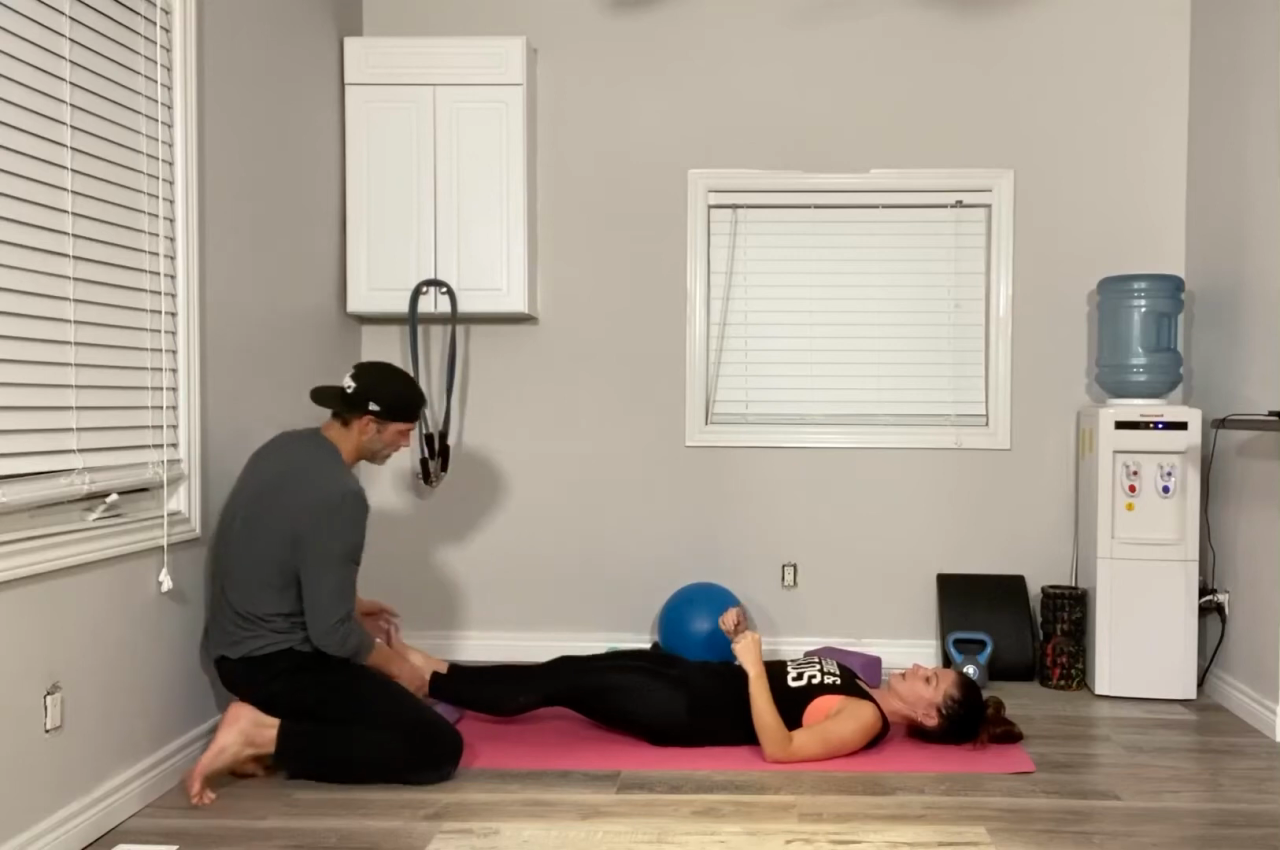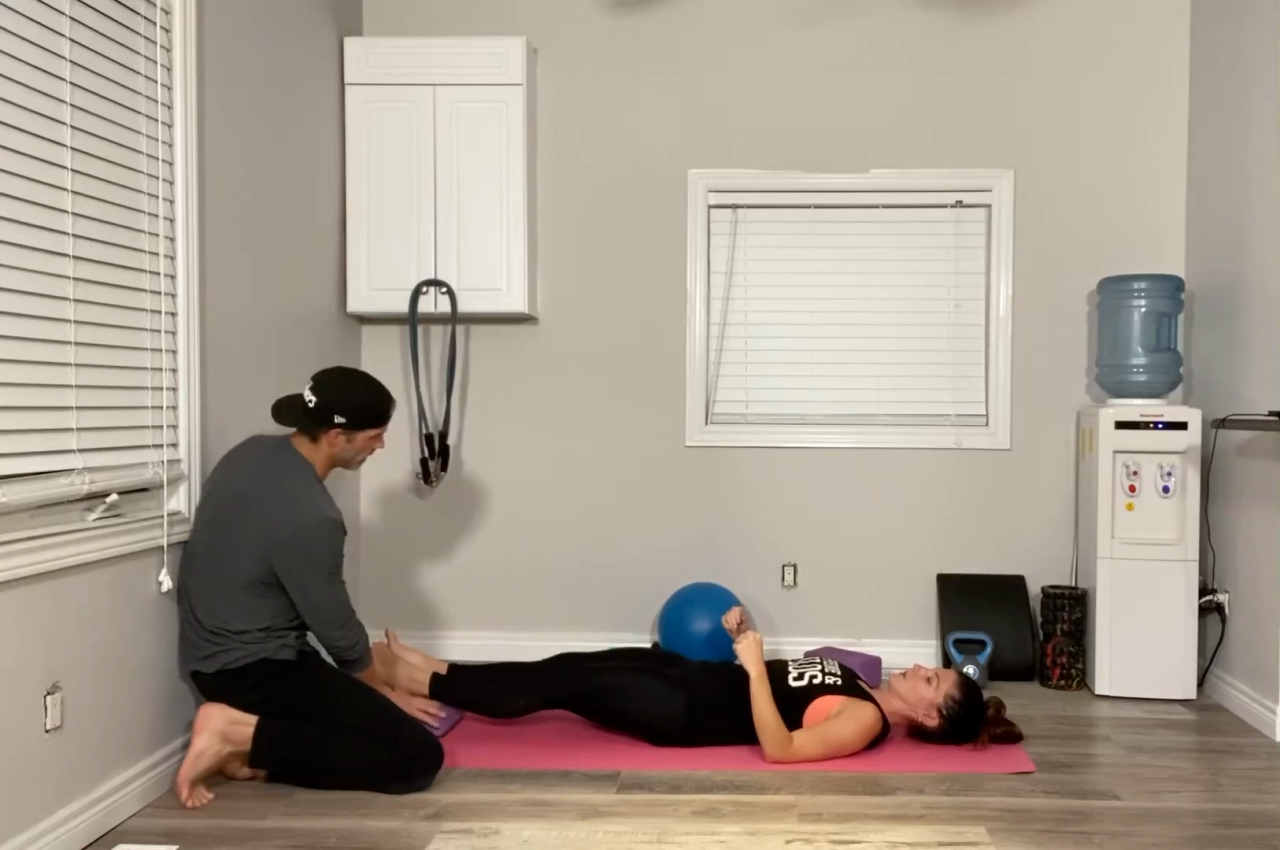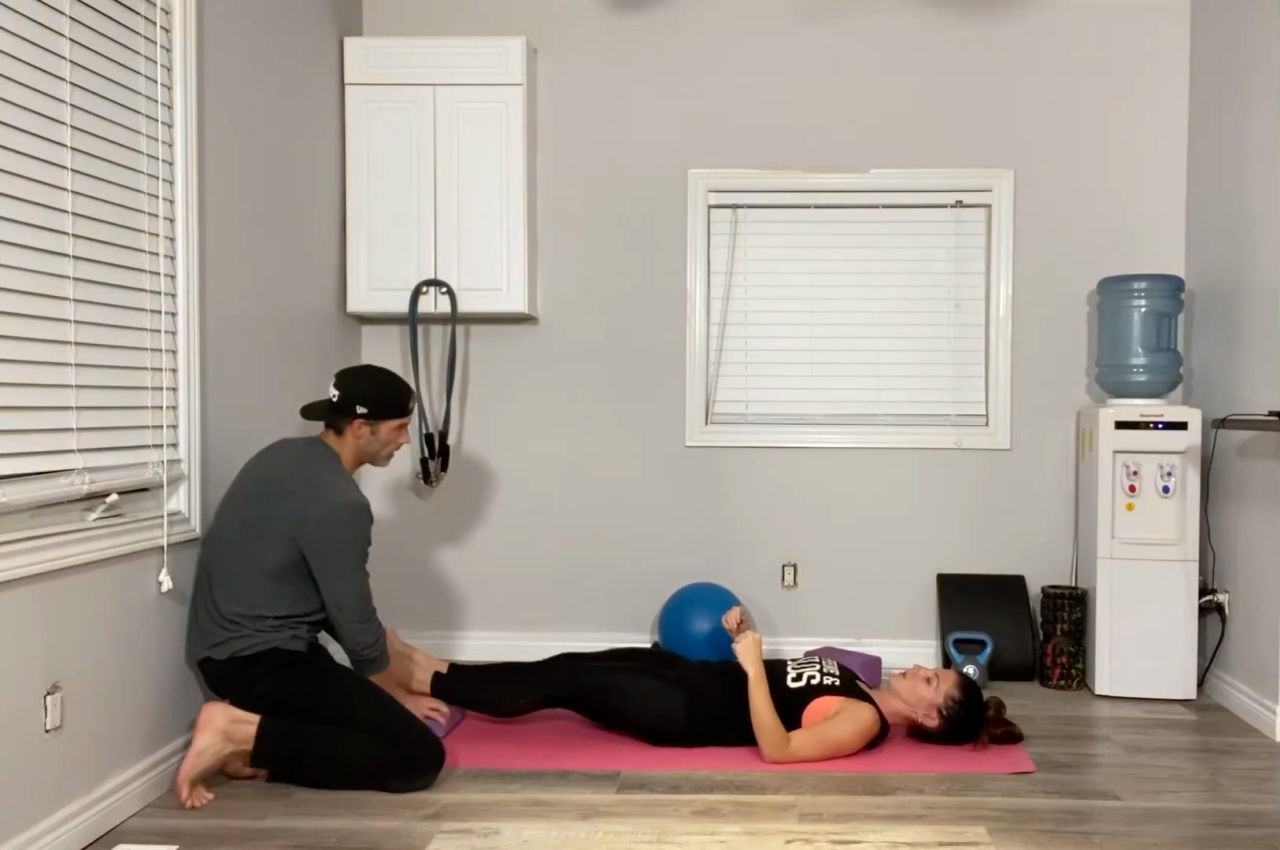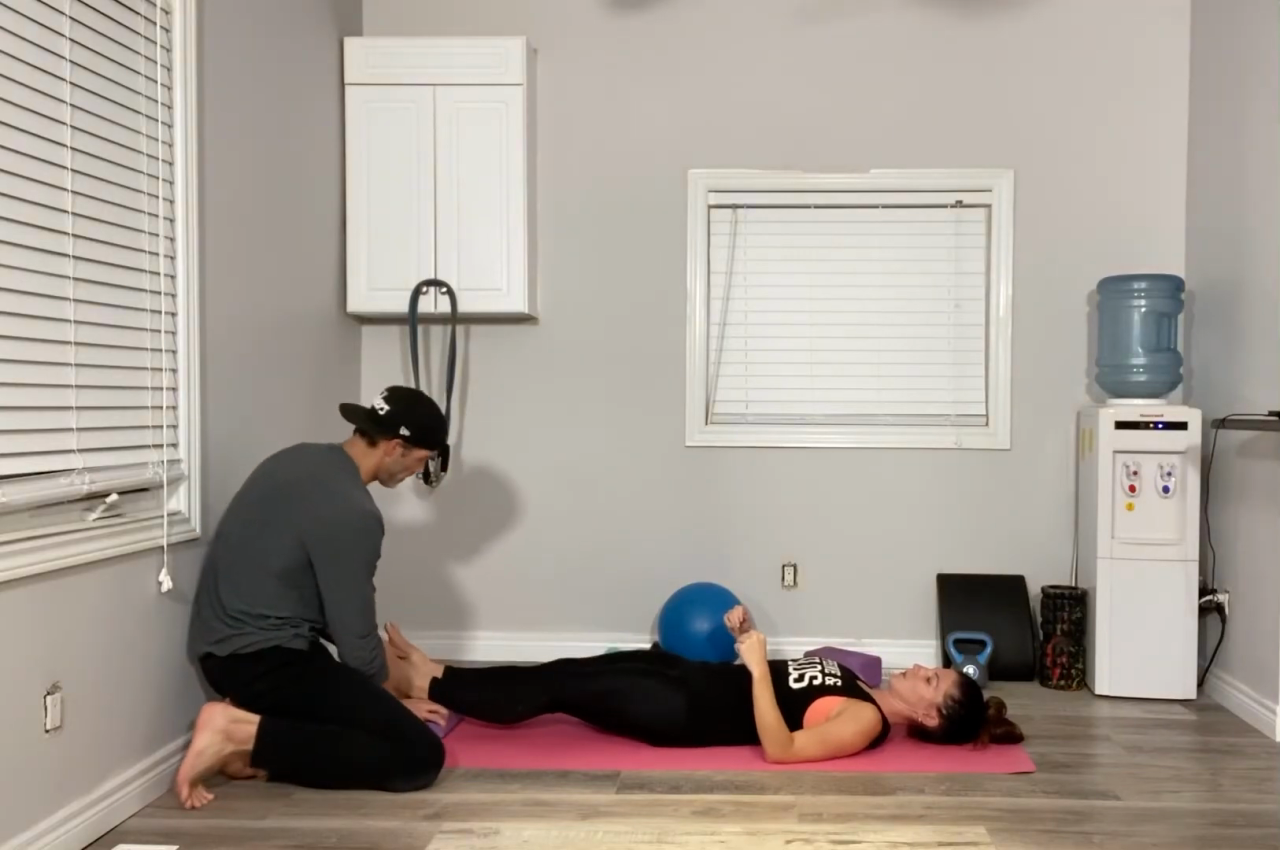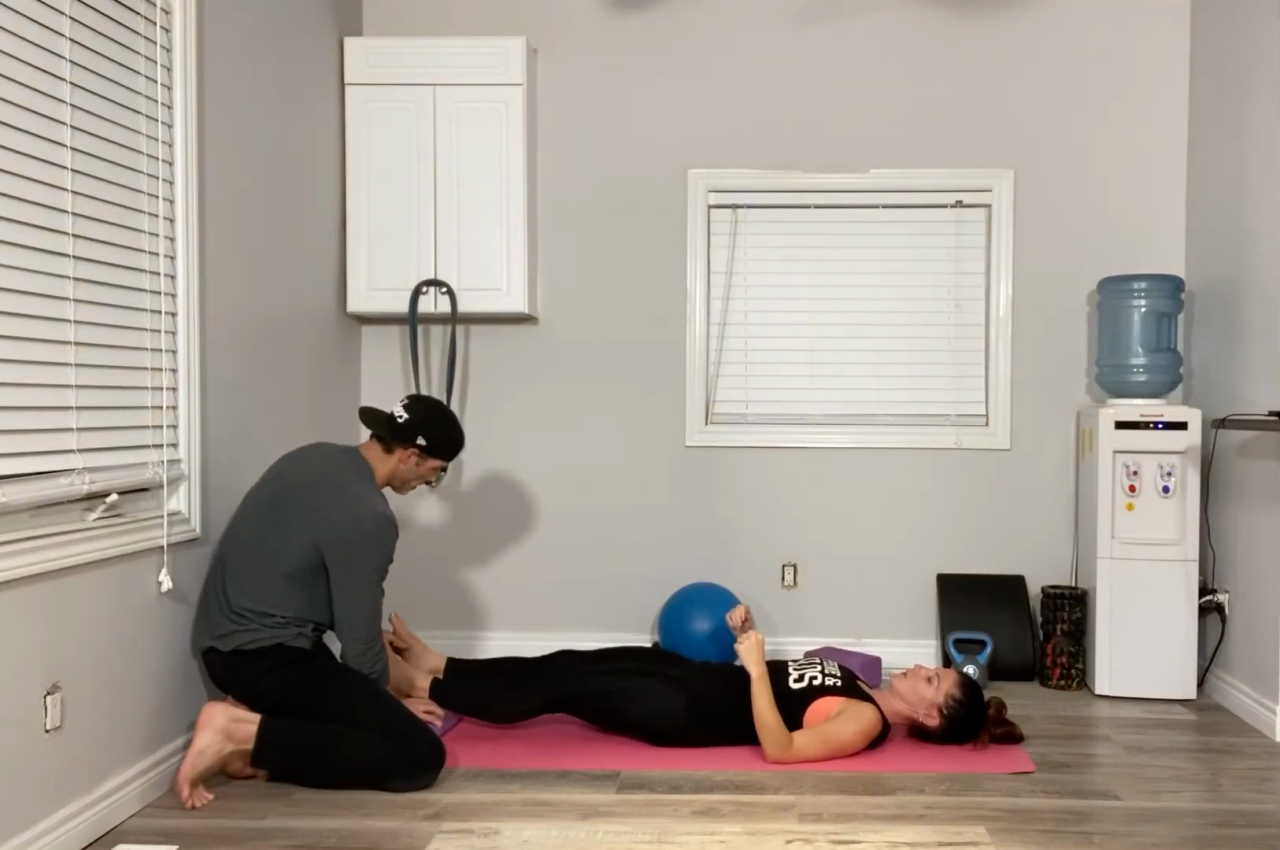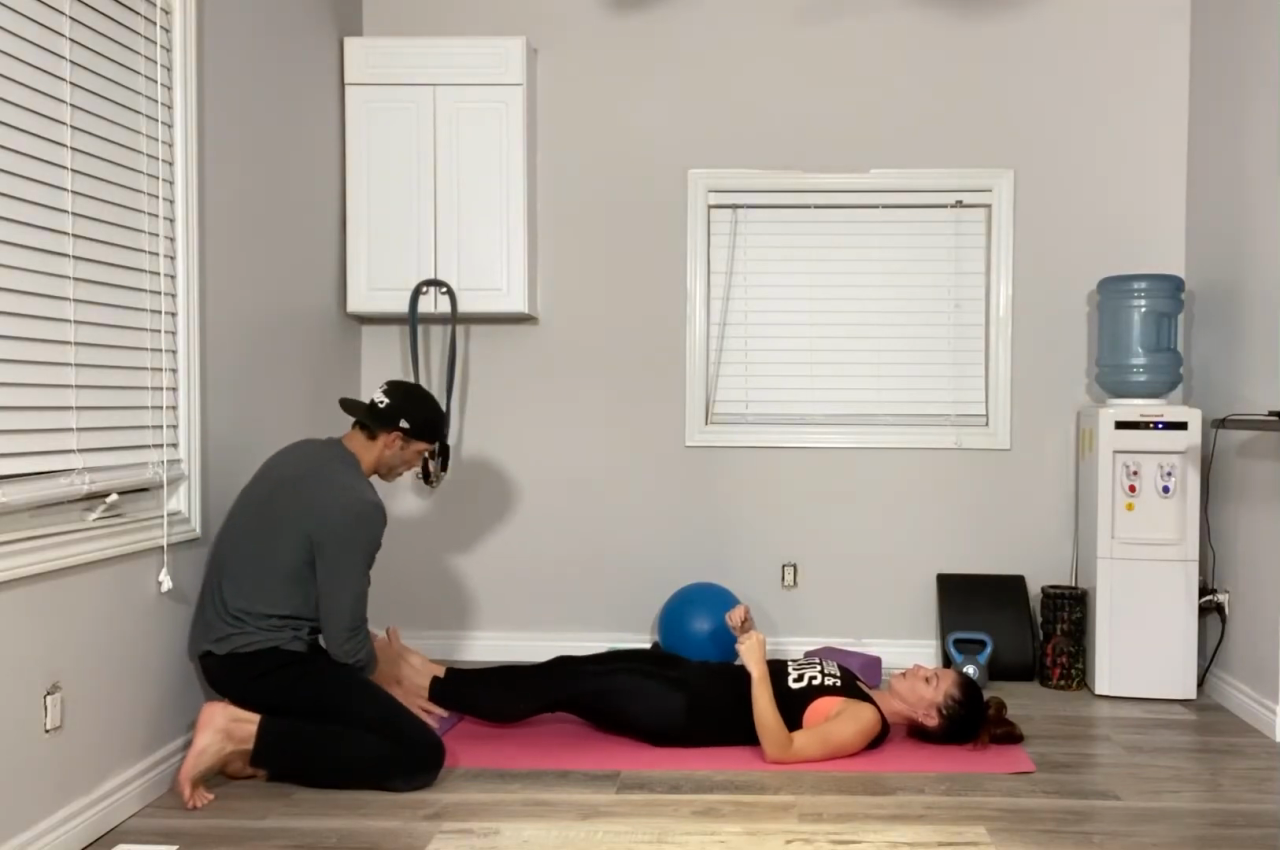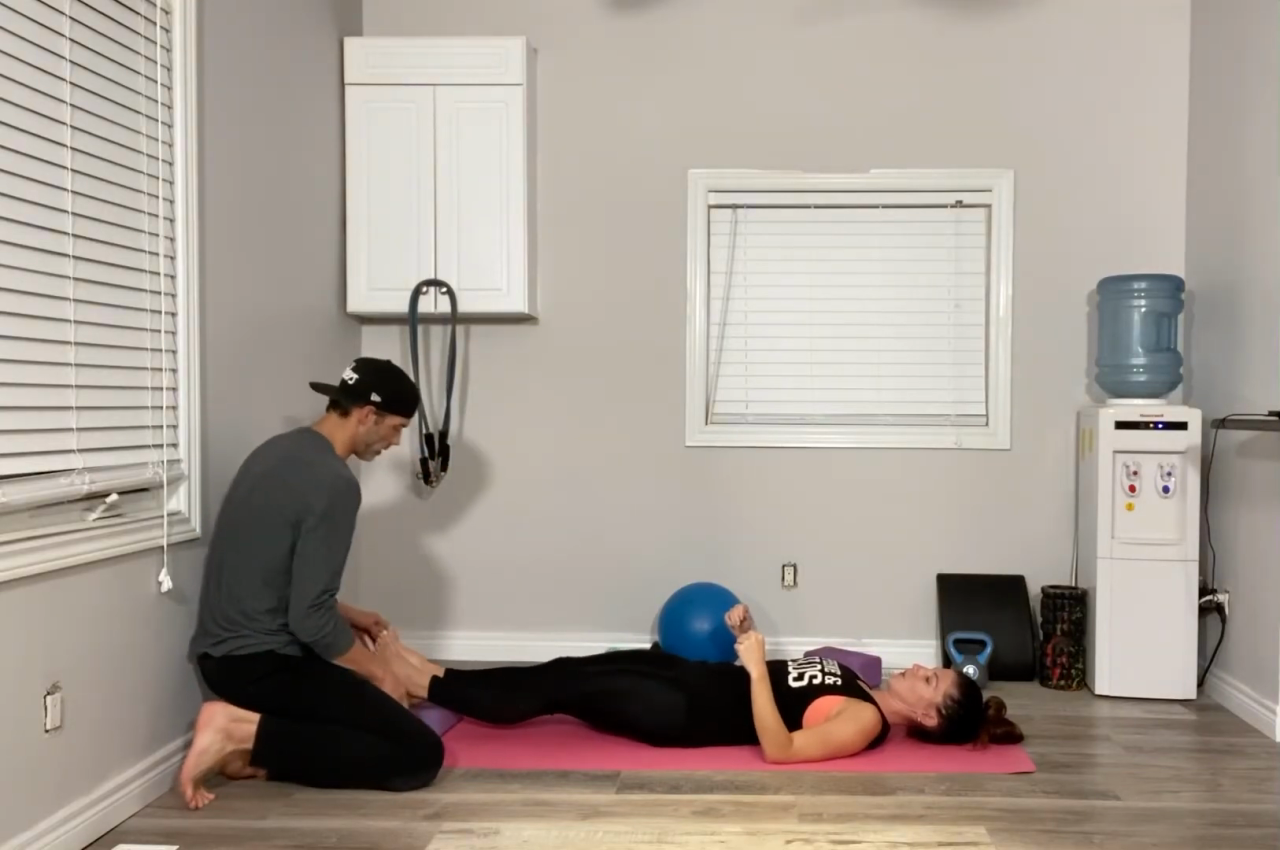
dt=0.4s
person 1, frame 1
left shoulder: (866, 721)
right shoulder: (860, 688)
left elbow: (778, 746)
left wrist: (752, 665)
right wrist: (743, 638)
left hip: (699, 713)
right hip: (704, 677)
left knee: (568, 685)
right knee: (572, 668)
left ankle: (429, 683)
right ankle: (439, 670)
person 1, frame 2
left shoulder: (866, 721)
right shoulder: (859, 690)
left elbow: (778, 746)
left wrist: (752, 665)
right wrist: (745, 638)
left hip: (699, 713)
right hip: (703, 677)
left knee: (566, 686)
right knee: (571, 666)
left ankle: (424, 684)
right ankle: (437, 670)
person 1, frame 3
left shoulder: (865, 721)
right shoulder: (862, 688)
left elbow: (777, 747)
left wrist: (752, 665)
right wrist: (747, 637)
left hip: (701, 713)
right hip: (706, 677)
left knee: (570, 684)
right knee: (571, 666)
left ankle: (430, 686)
right ankle: (437, 671)
person 1, frame 4
left shoulder: (865, 723)
right shoulder: (859, 689)
left elbow: (779, 747)
left wrist: (756, 664)
right wrist: (749, 638)
left hip: (699, 713)
right hip: (704, 677)
left knee: (568, 690)
right knee: (572, 670)
left ankle: (426, 688)
right ankle: (436, 672)
person 1, frame 5
left shoulder: (866, 723)
right shoulder: (862, 689)
left elbow: (779, 747)
left wrist: (753, 665)
right wrist: (750, 637)
left hip: (699, 714)
right hip: (705, 677)
left knee: (568, 688)
right knee: (570, 665)
left ankle: (424, 689)
right ankle: (438, 666)
person 1, frame 6
left shoulder: (865, 723)
right shoulder: (863, 688)
left elbow: (779, 747)
left wrist: (756, 665)
right wrist: (752, 637)
left hip: (702, 713)
right hip: (707, 677)
left knee: (572, 690)
right knee: (570, 669)
left ankle: (431, 689)
right ankle: (441, 676)
person 1, frame 7
left shoulder: (866, 722)
right shoulder: (861, 689)
left elbow: (778, 747)
left wrist: (754, 666)
right wrist: (749, 636)
left hip: (700, 714)
right hip: (705, 678)
left knee: (569, 692)
right knee: (571, 669)
left ankle: (426, 688)
right ankle: (436, 676)
person 2, frame 1
left shoulder: (285, 447)
right shoulder: (338, 495)
right elbow: (332, 633)
left wrist: (351, 607)
right wrist: (393, 665)
left hip: (237, 649)
right hip: (277, 659)
left knee: (373, 706)
right knee: (438, 749)
left ankle: (266, 712)
right ankle: (263, 736)
person 2, frame 2
left shoulder: (254, 452)
right shoulder: (309, 519)
right elbow: (337, 630)
right wrist: (384, 690)
left hip: (219, 655)
right hip: (253, 668)
right knee: (417, 757)
left ankle: (248, 730)
right ankle: (240, 733)
person 2, frame 3
left shoulder: (288, 455)
right shoulder: (338, 504)
right elbow: (356, 626)
left wrist: (396, 655)
right wrist: (398, 696)
left hip: (226, 648)
right hip: (260, 658)
left knee: (363, 719)
right knee: (419, 756)
left ankle: (249, 718)
right ankle: (242, 735)
person 2, frame 4
left shoulder: (302, 459)
right shoulder: (351, 512)
right elbow: (355, 641)
left wrist: (398, 675)
right wrist: (394, 699)
left hip: (226, 646)
right hip: (260, 657)
left knee: (362, 716)
right knee: (419, 755)
left ankle: (251, 715)
right ankle: (242, 734)
person 2, frame 5
left shoulder: (316, 458)
right shoulder: (367, 517)
right elbow: (360, 647)
right wrist: (391, 700)
left hip: (230, 643)
right hip: (263, 653)
left knee: (366, 718)
right knee: (420, 756)
left ankle: (253, 717)
right ankle: (244, 735)
person 2, frame 6
left shoulder: (303, 456)
right shoulder: (356, 505)
right elbow: (345, 639)
left wrist: (386, 654)
right wrist: (390, 689)
left hip: (224, 646)
right hip: (260, 657)
left knee: (366, 718)
right knee: (420, 755)
left ankle: (250, 716)
right ankle: (243, 734)
person 2, frame 7
left shoulder: (281, 450)
right shoulder: (333, 484)
right elbow: (311, 618)
left wrist: (349, 616)
right wrist: (379, 672)
left hip: (226, 651)
right hip: (261, 661)
left knee: (373, 723)
right knee: (419, 754)
left ankle: (247, 731)
right ankle: (245, 734)
